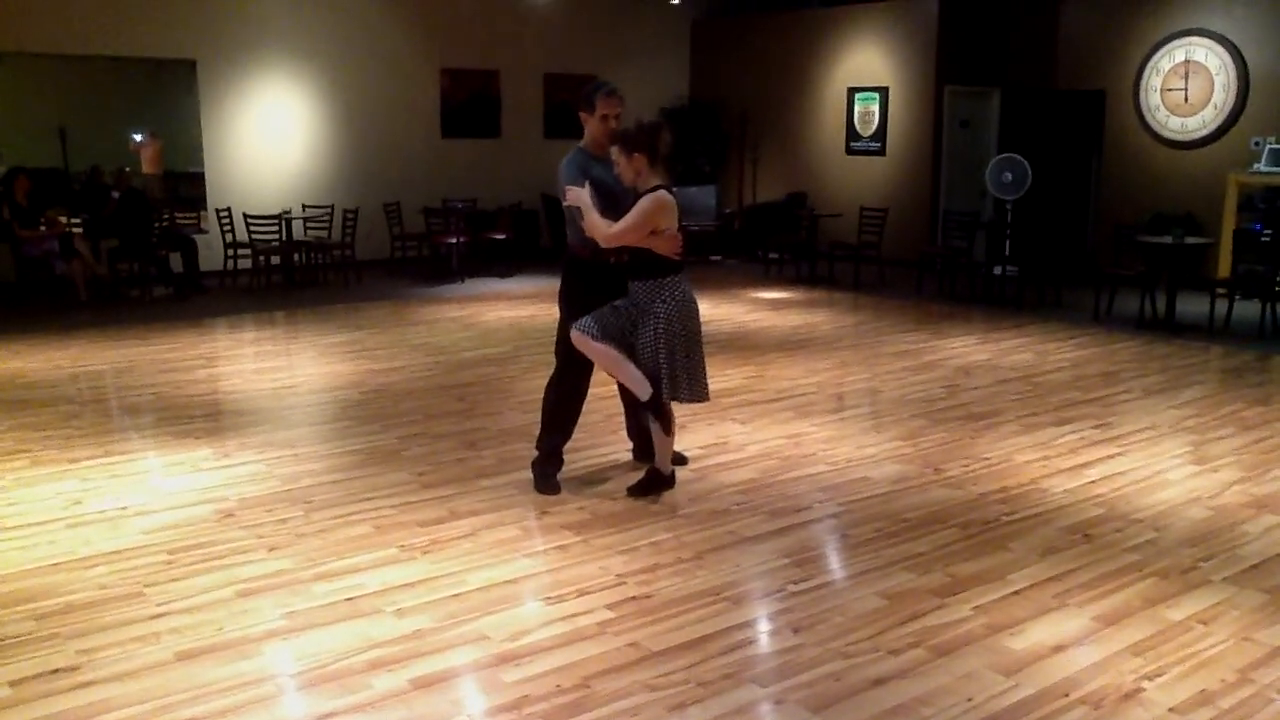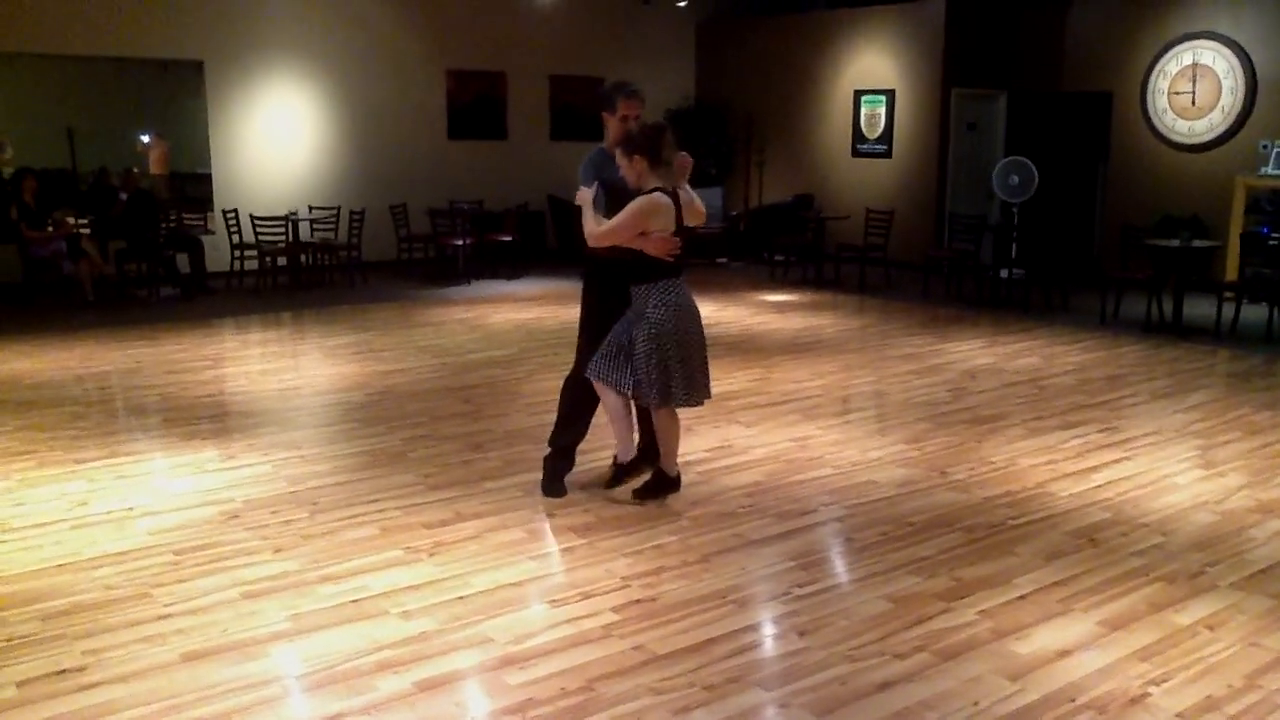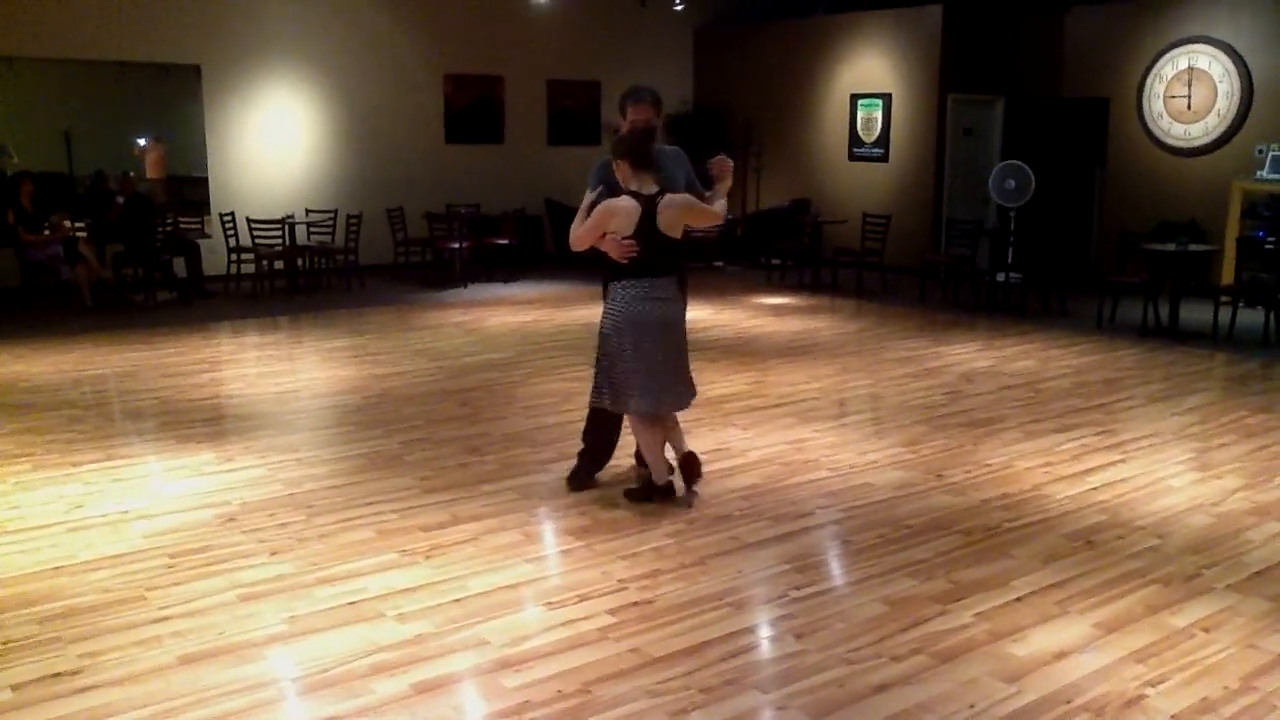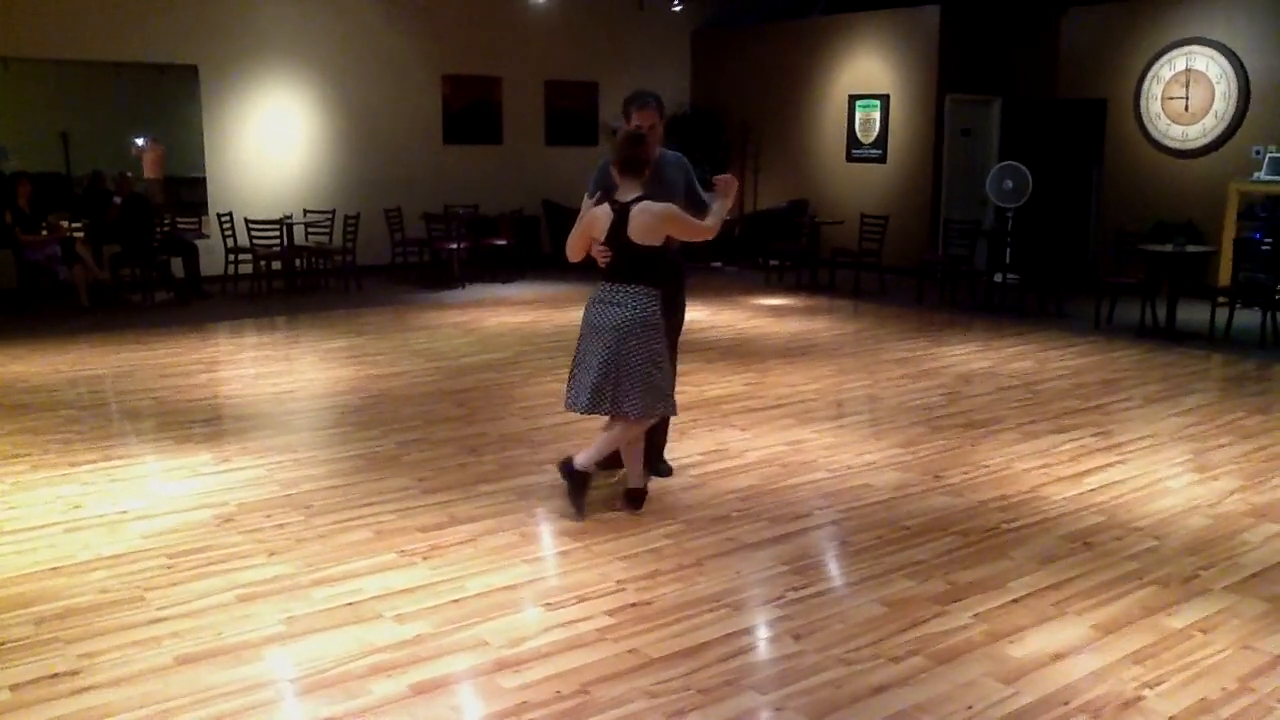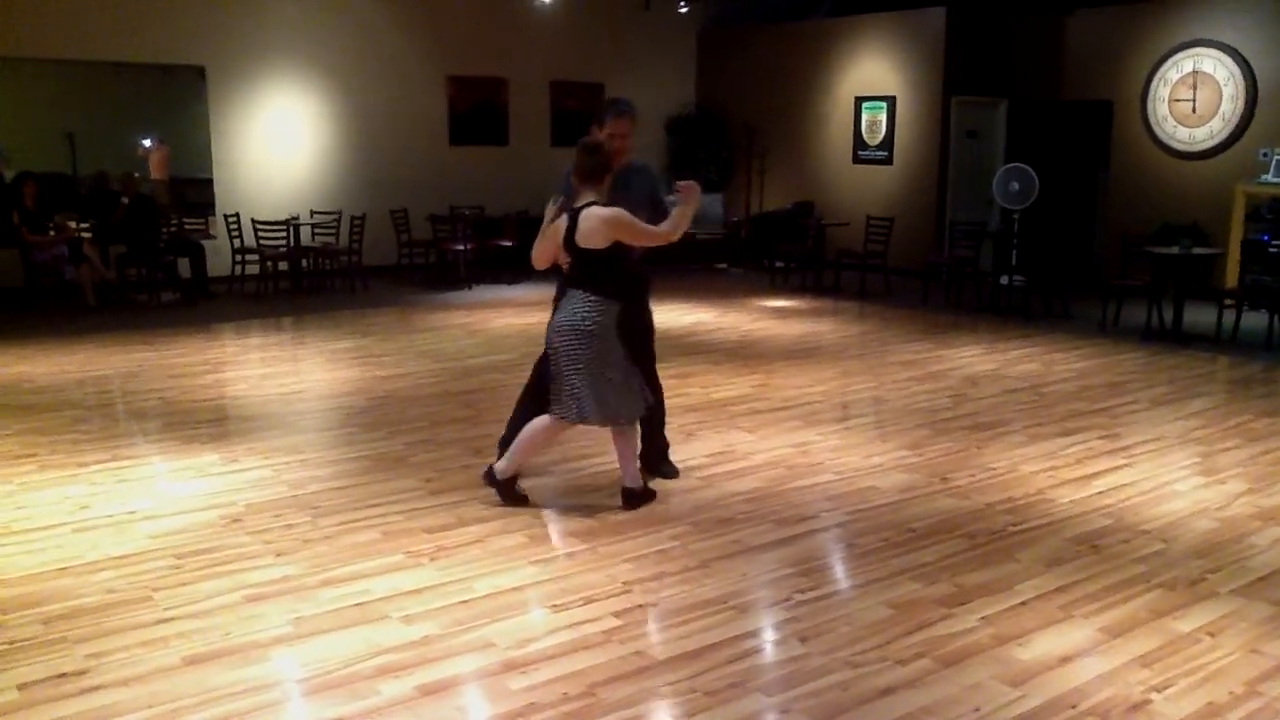
dt=0.5s
person 1, frame 1
right shoulder: (575, 166)
right wrist: (651, 242)
left hip: (623, 274)
right hip: (586, 277)
right knee: (572, 371)
left ankle: (647, 443)
right ankle: (546, 461)
person 1, frame 2
right shoulder: (595, 165)
right wrist: (643, 243)
right hip: (609, 276)
right knee: (590, 369)
left ankle: (648, 449)
right ankle: (558, 462)
person 1, frame 3
left shoulder: (675, 158)
right shoulder: (609, 168)
left elbow: (702, 207)
right elbow: (588, 224)
left wrist: (722, 182)
right wrist: (606, 244)
left ankle: (650, 452)
right ankle: (591, 459)
person 1, frame 4
left shoulder: (677, 165)
right shoulder: (609, 171)
left elbow: (702, 218)
right wrist: (596, 249)
left hip: (667, 275)
left ankle: (652, 450)
person 1, frame 5
left shoulder: (644, 176)
right shoulder: (577, 177)
left hip: (627, 283)
left knee: (643, 371)
right knee: (552, 368)
left ankle: (655, 454)
right ankle: (509, 450)
person 2, frame 1
left shoulder: (657, 201)
right shoulder: (652, 197)
left elbow: (607, 237)
left wrist: (584, 202)
left hip: (664, 303)
right hip: (644, 300)
left knee: (659, 392)
right knee: (582, 333)
left ankle: (662, 472)
right ankle: (648, 393)
person 2, frame 2
left shoulder: (648, 204)
right shoulder: (675, 198)
left elbow: (596, 237)
right elbow: (699, 216)
left wrist: (587, 202)
right wrist: (683, 181)
left hip: (660, 306)
right hip: (652, 304)
left knee: (659, 398)
right knee: (603, 373)
left ankle: (668, 474)
right ankle: (626, 455)
person 2, frame 3
left shoulder: (612, 208)
right shoulder: (678, 205)
left elbow: (576, 243)
right elbow: (717, 215)
right wrist: (722, 188)
left hip: (627, 306)
right hip: (667, 305)
left knee: (635, 401)
right knee: (657, 393)
left ankle: (658, 479)
right ankle: (684, 455)
person 2, frame 4
left shoulder: (597, 215)
right shoulder: (660, 213)
left elbow: (573, 254)
right elbow: (707, 231)
right wrist: (724, 199)
left hip: (603, 309)
right hip: (640, 313)
left knee: (623, 406)
right knee: (642, 407)
left ankle: (635, 484)
right ankle: (581, 464)
person 2, frame 5
left shoulder: (561, 222)
right shoulder: (610, 218)
left elbow: (539, 261)
right elbow: (664, 235)
right wrist: (688, 204)
left hip: (575, 316)
right hip: (589, 322)
left knee: (620, 403)
right knee: (565, 412)
left ankle: (634, 485)
right ankle: (500, 470)
